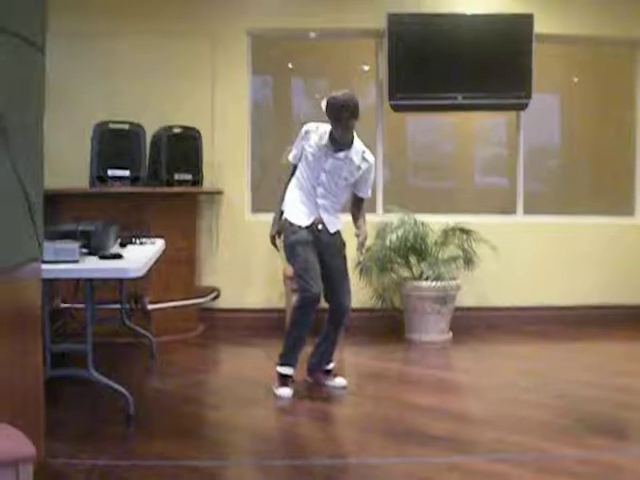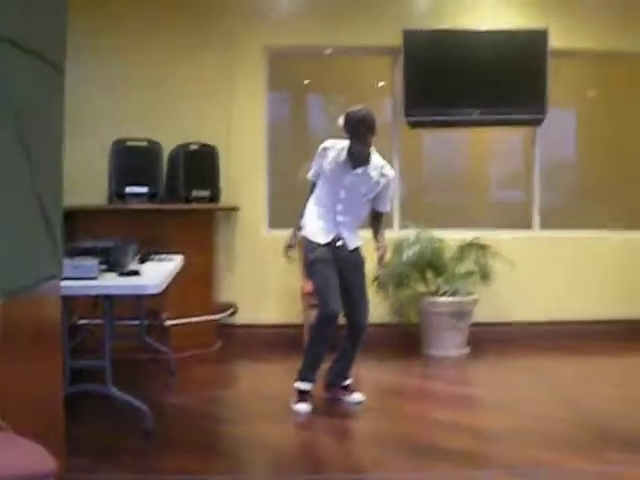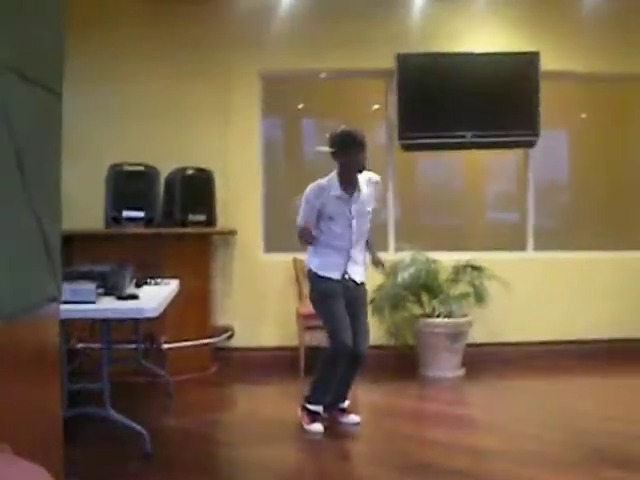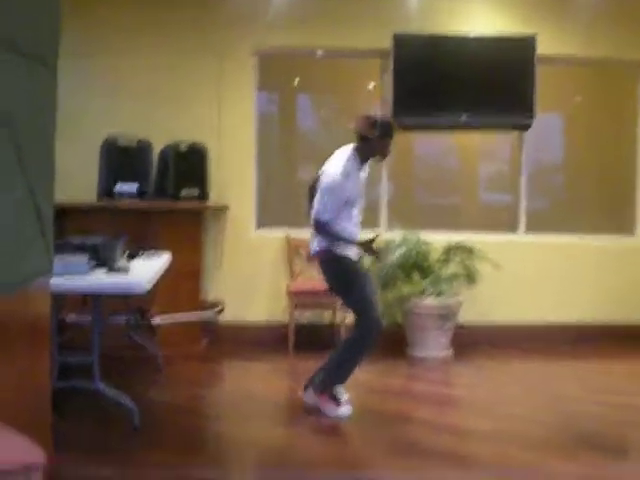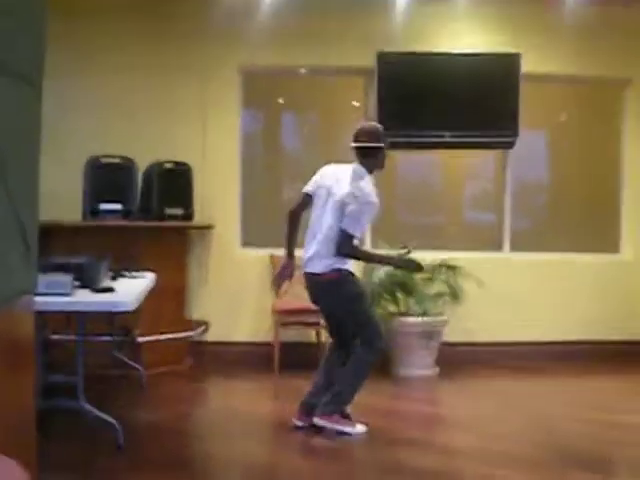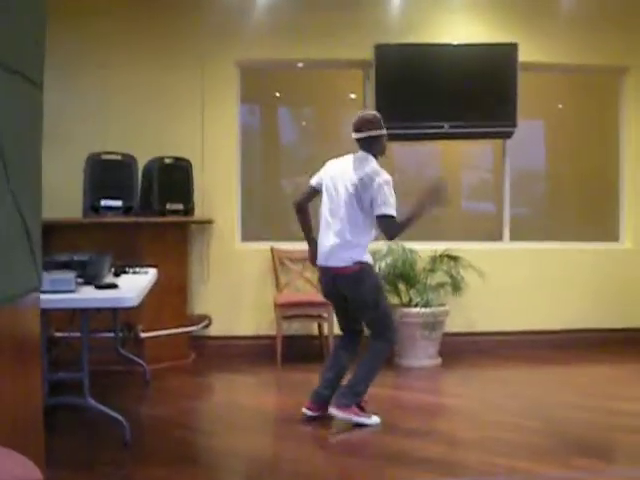
dt=0.5s
person 1, frame 1
left shoulder: (364, 161)
right shoulder: (309, 134)
left elbow: (357, 202)
right elbow: (293, 175)
left wrist: (361, 226)
right wrist: (278, 216)
left hip: (330, 230)
right hip: (297, 224)
left knee: (342, 304)
right knee: (311, 292)
left ankle: (320, 366)
right ankle: (285, 368)
person 1, frame 2
left shoulder: (383, 175)
right shoulder: (327, 152)
left elbow: (377, 217)
right elbow: (313, 193)
left wrist: (381, 239)
right wrist: (296, 231)
left hip: (349, 247)
right hip: (317, 241)
left knee: (359, 320)
right knee: (330, 310)
left ankle: (337, 381)
right ankle: (304, 384)
person 1, frame 3
left shoulder: (372, 184)
right shoulder: (318, 192)
right elbow: (305, 237)
left wrist: (370, 253)
right wrist: (307, 235)
left hip: (355, 278)
right hip: (325, 278)
left knee: (357, 349)
right knee: (342, 345)
left ankle: (336, 404)
right ankle: (312, 405)
person 1, frame 4
left shoulder: (349, 155)
right shoulder: (340, 178)
left elbow: (313, 190)
right elbow: (319, 225)
right wrist: (358, 244)
left hip: (347, 253)
right hip: (336, 255)
left knee: (366, 323)
right knee: (370, 324)
left ankle: (320, 383)
right ankle: (322, 387)
person 1, frame 5
left shoulder: (329, 171)
right shoulder: (366, 196)
left elbow: (294, 212)
right elbow: (343, 248)
left wrist: (289, 258)
right wrist: (392, 262)
left hip: (311, 273)
right hip: (334, 275)
left knee: (344, 341)
right knee: (371, 342)
left ankle: (309, 408)
right ankle: (330, 408)
person 1, frame 6
left shoulder: (333, 166)
right shoulder: (378, 177)
left elbow: (300, 203)
right elbow: (391, 231)
left wrist: (313, 245)
right wrist: (424, 204)
left hip: (326, 267)
right hip: (354, 268)
left knee: (351, 334)
right knee: (384, 335)
left ankle: (320, 400)
right ankle: (347, 401)
